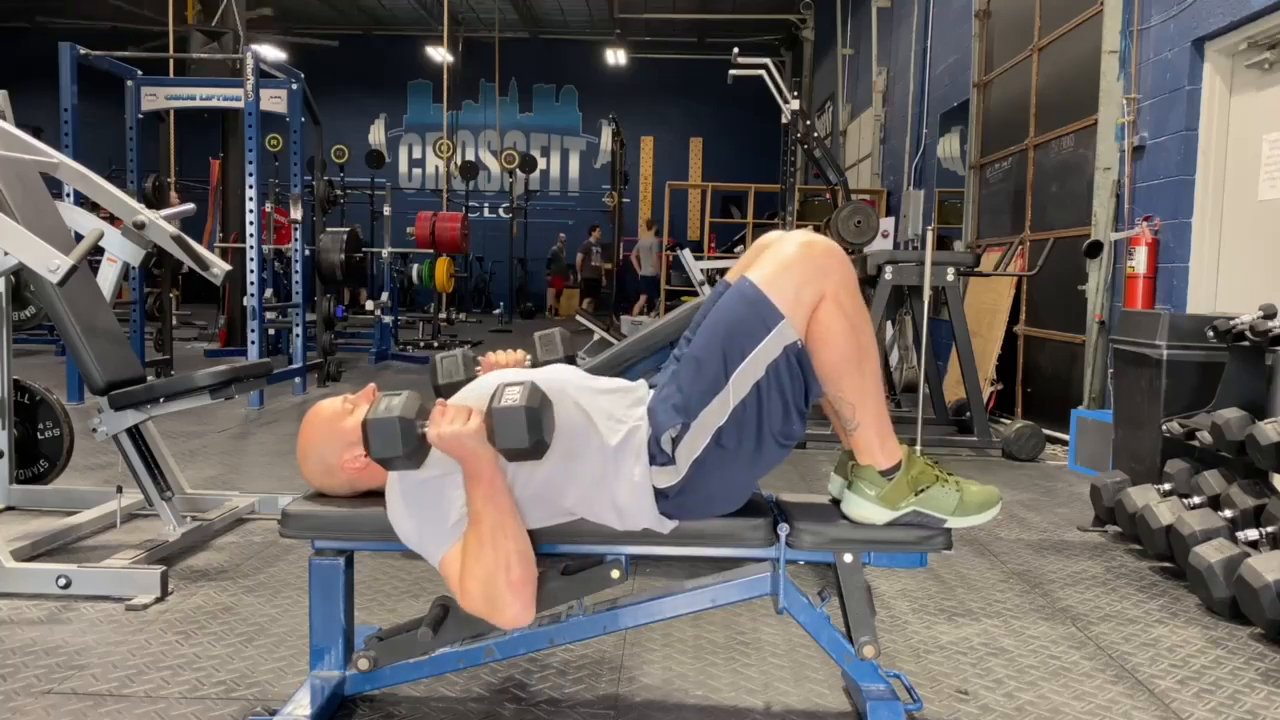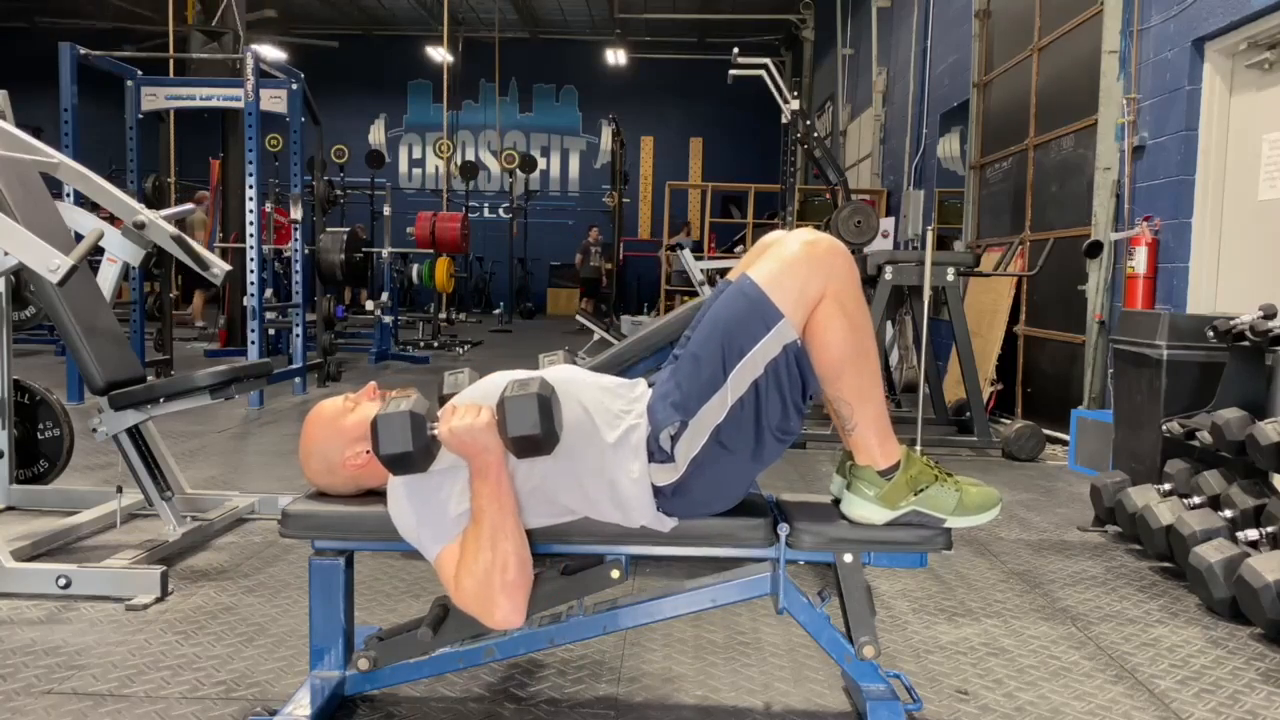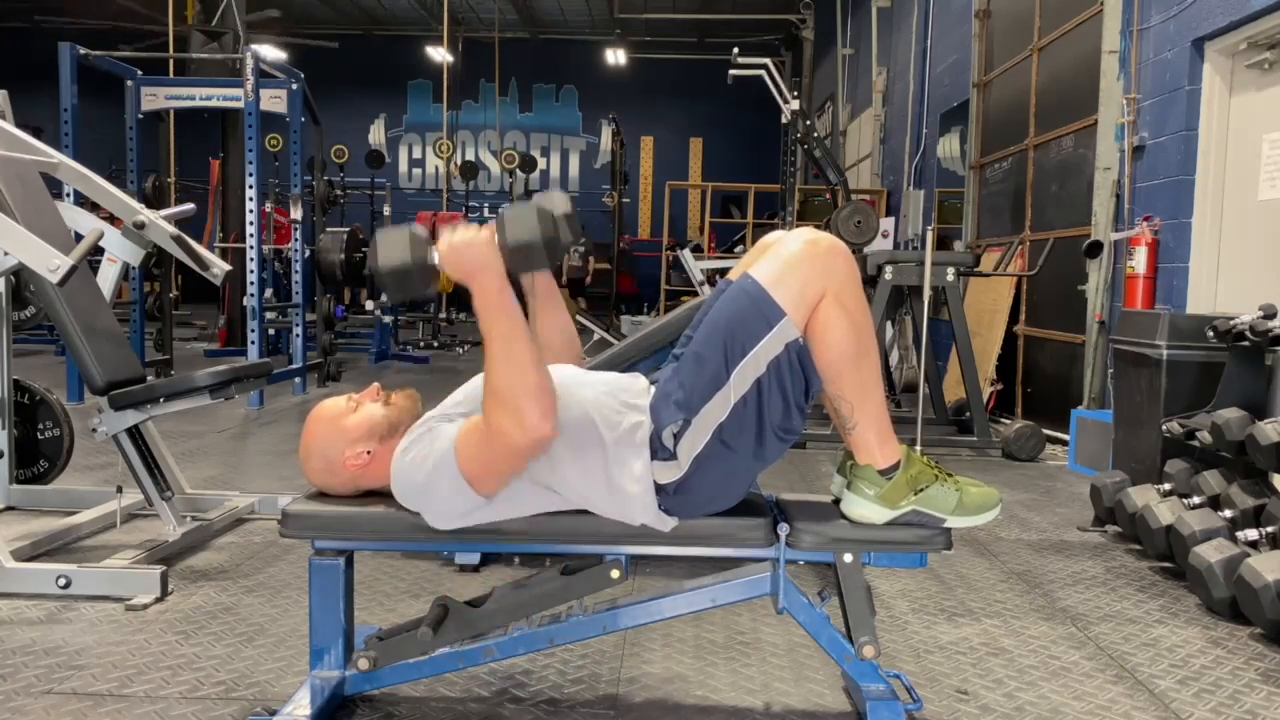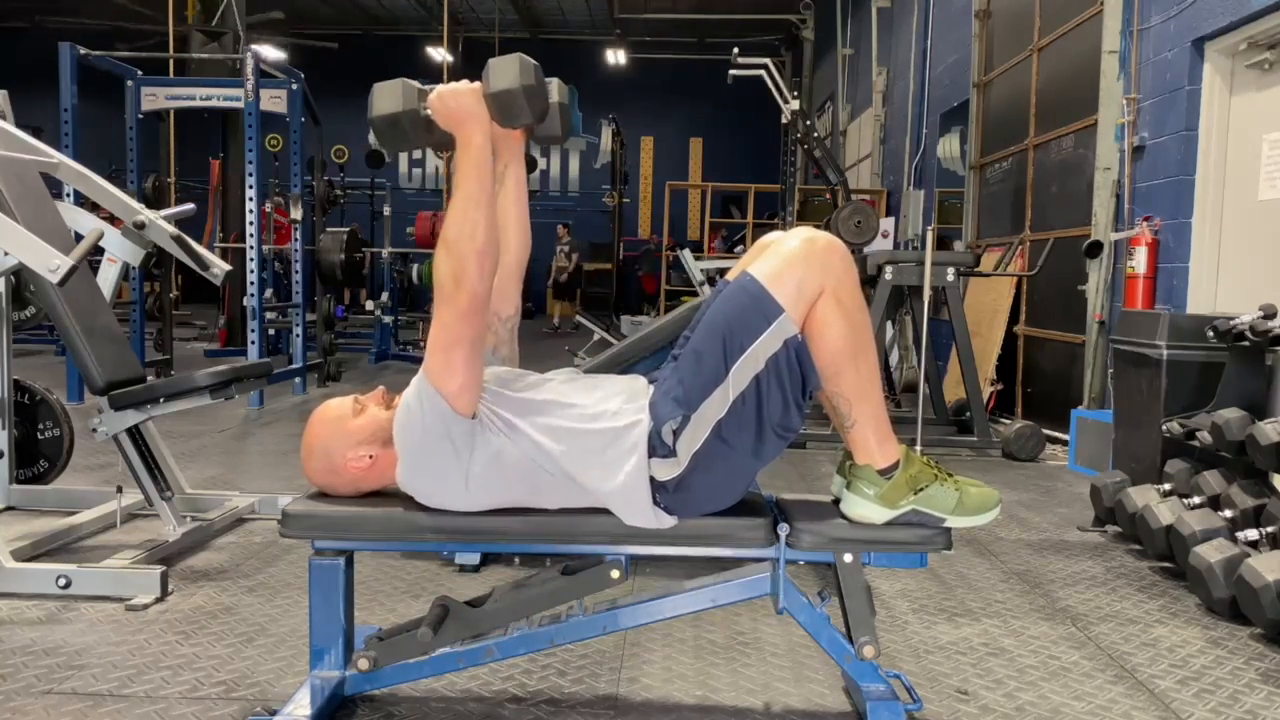
dt=1s
person 1, frame 1
left shoulder: (435, 441)
right shoulder: (421, 491)
right elbow: (511, 604)
left wrist: (515, 381)
right wrist: (477, 462)
left hip: (654, 402)
right hip: (678, 457)
left knee: (777, 249)
right knee: (815, 263)
left ankle: (863, 460)
right ankle: (887, 477)
person 1, frame 2
left shoulder: (433, 444)
right shoulder: (421, 490)
right elbow: (504, 605)
right wrist: (485, 458)
left hip: (652, 406)
right hip: (678, 455)
left knee: (783, 250)
right knee: (816, 260)
left ankle: (866, 459)
right ankle: (885, 478)
person 1, frame 3
left shoulder: (439, 435)
right shoulder: (423, 467)
left elbow: (566, 374)
right elbow: (534, 421)
left wrist: (535, 273)
right wrist: (485, 277)
left hip: (656, 406)
right hip: (677, 454)
left knee: (783, 251)
right knee: (815, 258)
left ankle: (868, 461)
right ankle: (885, 476)
person 1, frame 4
left shoulder: (461, 409)
right shoulder: (427, 444)
left elbow: (502, 279)
right elbow: (465, 293)
left wrist: (507, 151)
right wrist: (471, 135)
left hip: (664, 419)
right hip: (679, 453)
left knee: (780, 251)
right knee: (814, 256)
left ankle: (867, 459)
right ankle: (884, 475)
